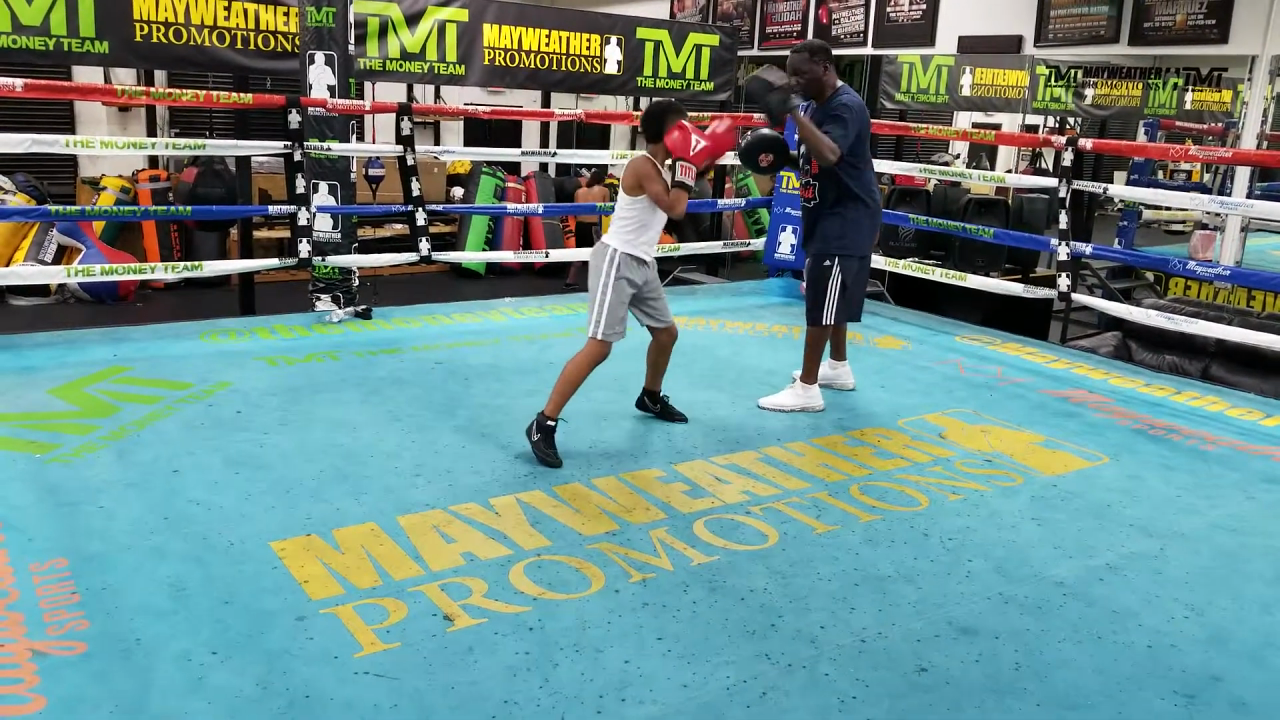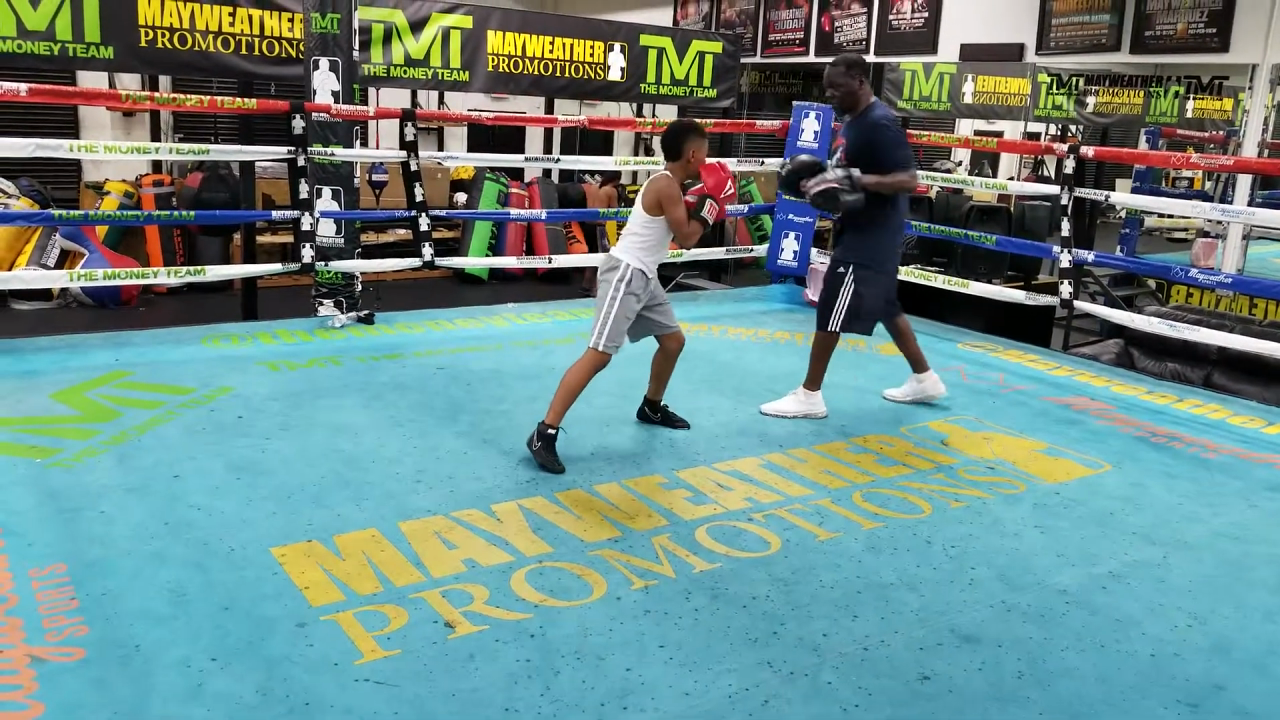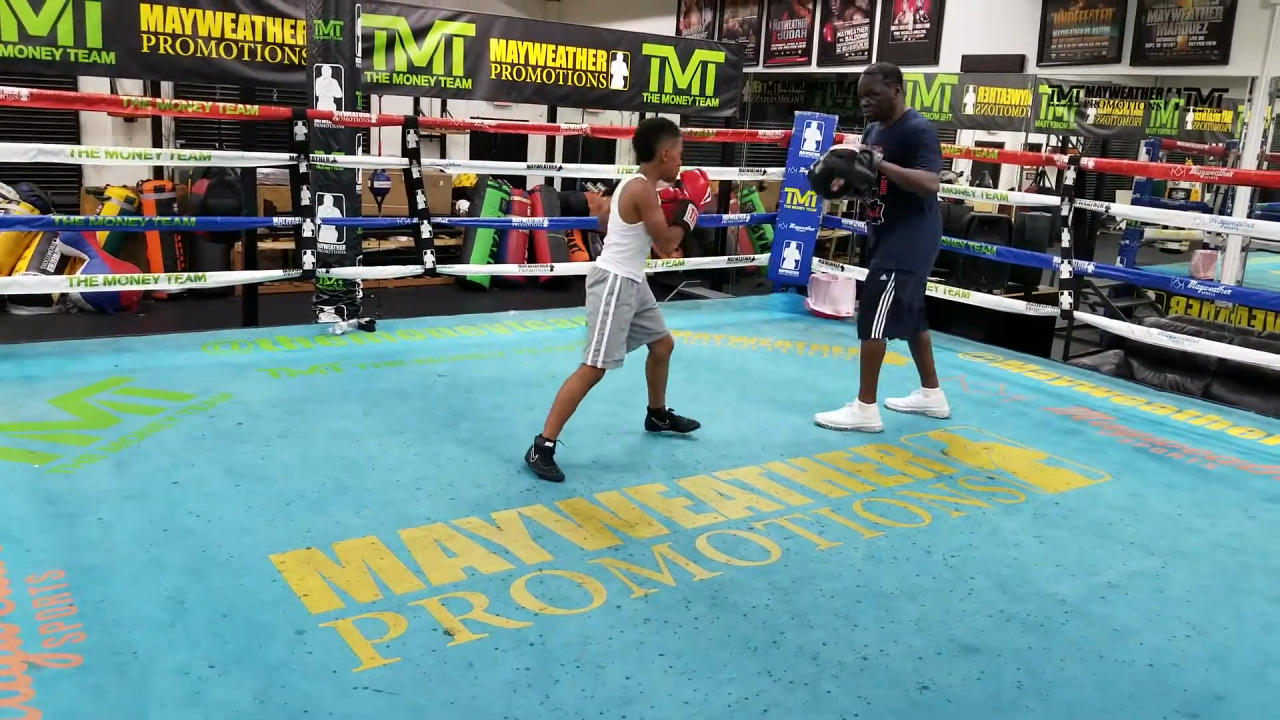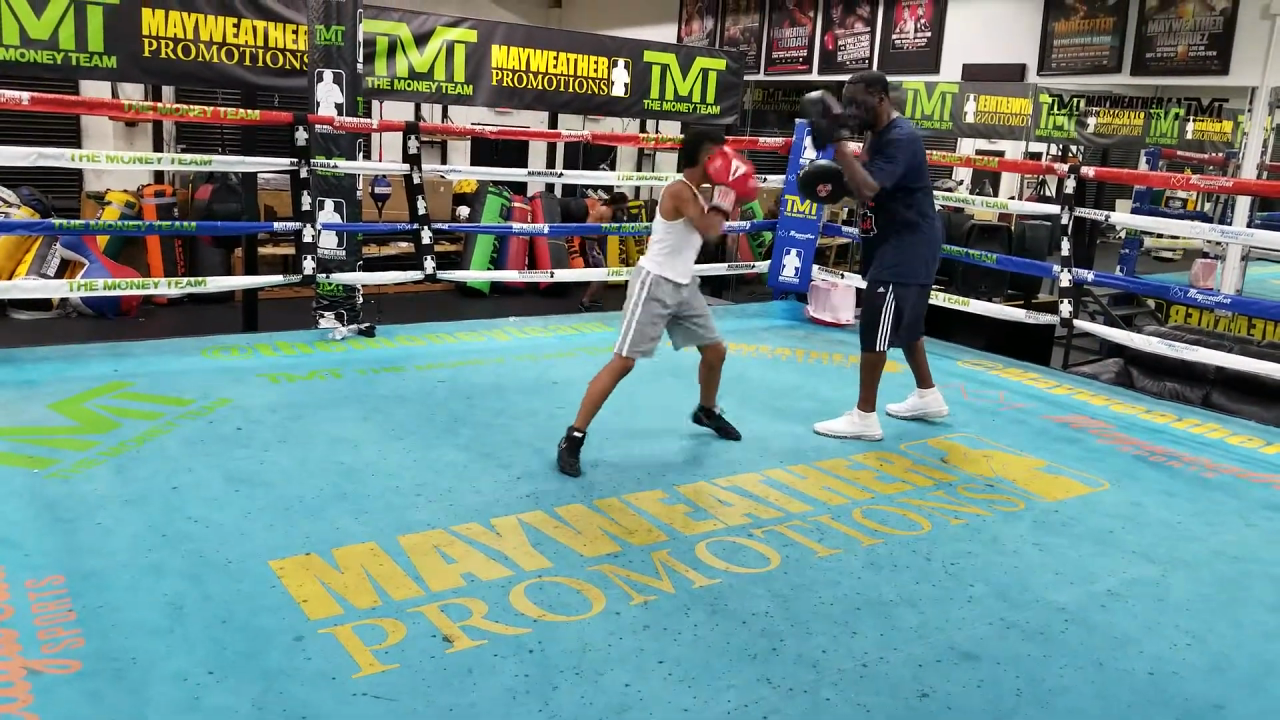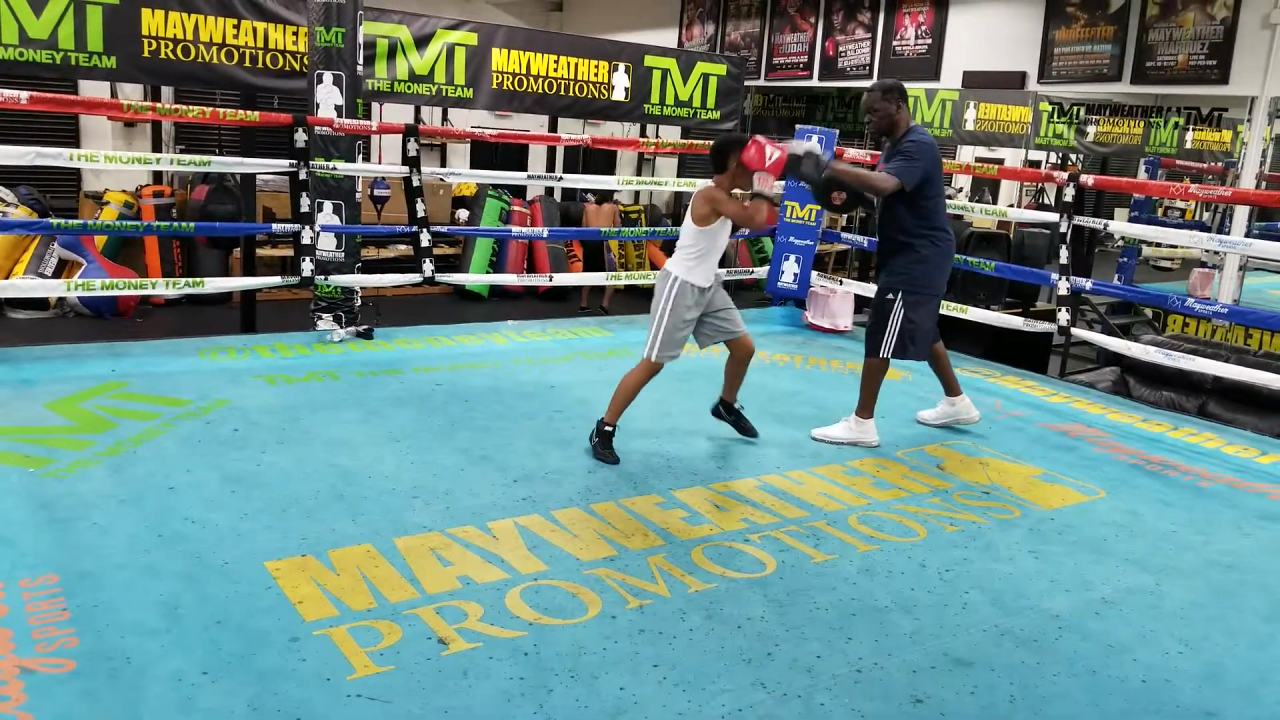
dt=0.4s
person 1, frame 1
left shoulder: (846, 105)
right shoulder: (816, 105)
left elbow: (829, 155)
left wrist: (792, 110)
left hip: (849, 217)
right hip: (827, 214)
left knee: (822, 298)
right knee: (831, 296)
left ankle: (807, 389)
right ankle: (838, 367)
person 1, frame 2
left shoulder: (881, 123)
right shoulder: (853, 121)
left elbow: (908, 182)
left wrist: (858, 180)
right wrist: (826, 181)
left hip: (874, 231)
right hip: (866, 229)
left knee: (831, 309)
right knee: (883, 304)
left ankle: (810, 395)
right ankle: (924, 379)
person 1, frame 3
left shoulder: (917, 130)
right shoulder: (875, 130)
left elbow: (929, 184)
right elbow: (871, 183)
left wrist: (878, 164)
left hip: (910, 238)
right hip: (889, 236)
left knee: (873, 317)
right knee: (910, 315)
left ankle: (865, 409)
right ankle: (931, 395)
person 1, frame 4
left shoulder: (900, 138)
right shoulder: (880, 134)
left elbow: (867, 188)
right elbow: (866, 188)
left wrist: (838, 143)
left hip: (908, 246)
right hip: (900, 244)
left knee: (875, 326)
right knee: (905, 324)
left ankle: (865, 417)
right ankle: (928, 396)
person 1, frame 5
left shoulder: (918, 145)
right shoulder: (897, 143)
left elbow: (885, 185)
right elbow: (885, 194)
left wrist: (827, 167)
right wrist: (851, 196)
left hip: (920, 255)
right hip: (913, 253)
left knee: (882, 336)
right knee: (922, 330)
left ankle: (862, 423)
right ankle: (957, 403)
person 2, frame 1
left shoulder: (657, 166)
right shoulder: (643, 165)
right elbow: (676, 210)
right wrist: (684, 163)
left hip: (640, 263)
right hip: (616, 260)
left knee: (667, 332)
right knee: (598, 347)
left ankle: (651, 397)
right ankle: (543, 426)
person 2, frame 2
left shoulder: (667, 182)
right shoulder: (666, 186)
right elbow: (686, 239)
left wrist: (704, 200)
right wrist: (711, 200)
left hip: (643, 275)
right hip: (624, 273)
left knee: (673, 340)
right knee: (598, 355)
left ankle: (652, 407)
right ankle: (544, 433)
person 2, frame 3
left shoulder: (634, 184)
right shoulder: (643, 190)
left elbow: (605, 221)
right elbow: (666, 245)
right wrist: (690, 206)
left hip: (631, 282)
right hip: (615, 283)
left knee: (663, 345)
right knee: (593, 368)
left ankle: (658, 415)
right ankle: (542, 447)
person 2, frame 4
left shoulder: (694, 192)
right shoulder: (679, 190)
right elbow: (710, 229)
left wrist: (730, 192)
right wrist: (727, 189)
left hip: (683, 285)
right hip: (653, 283)
left knee: (716, 351)
right knee: (623, 361)
left ankle: (707, 411)
right ankle: (573, 438)
person 2, frame 5
left shoulder: (721, 197)
right shoulder: (712, 195)
right elbow: (757, 219)
right wrist: (764, 175)
left hip: (707, 287)
right hip: (680, 285)
left knee: (744, 347)
right knee: (652, 363)
left ankle: (727, 406)
right ankle: (604, 431)
